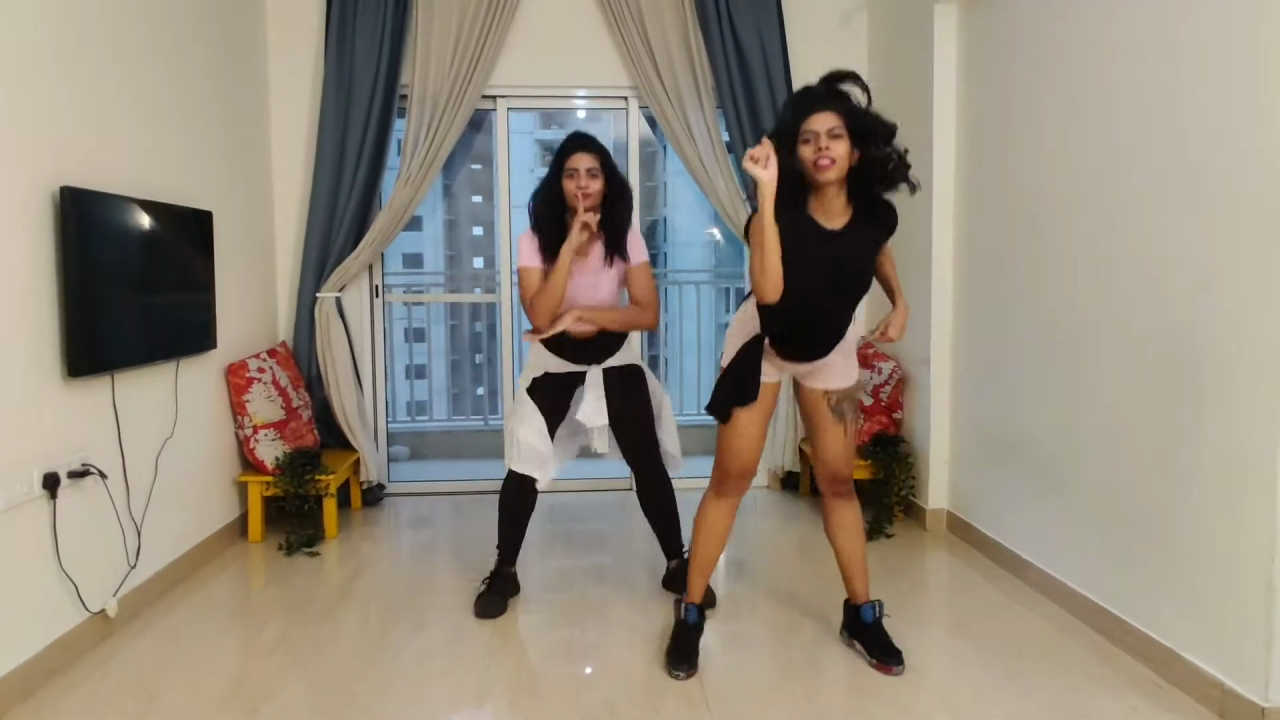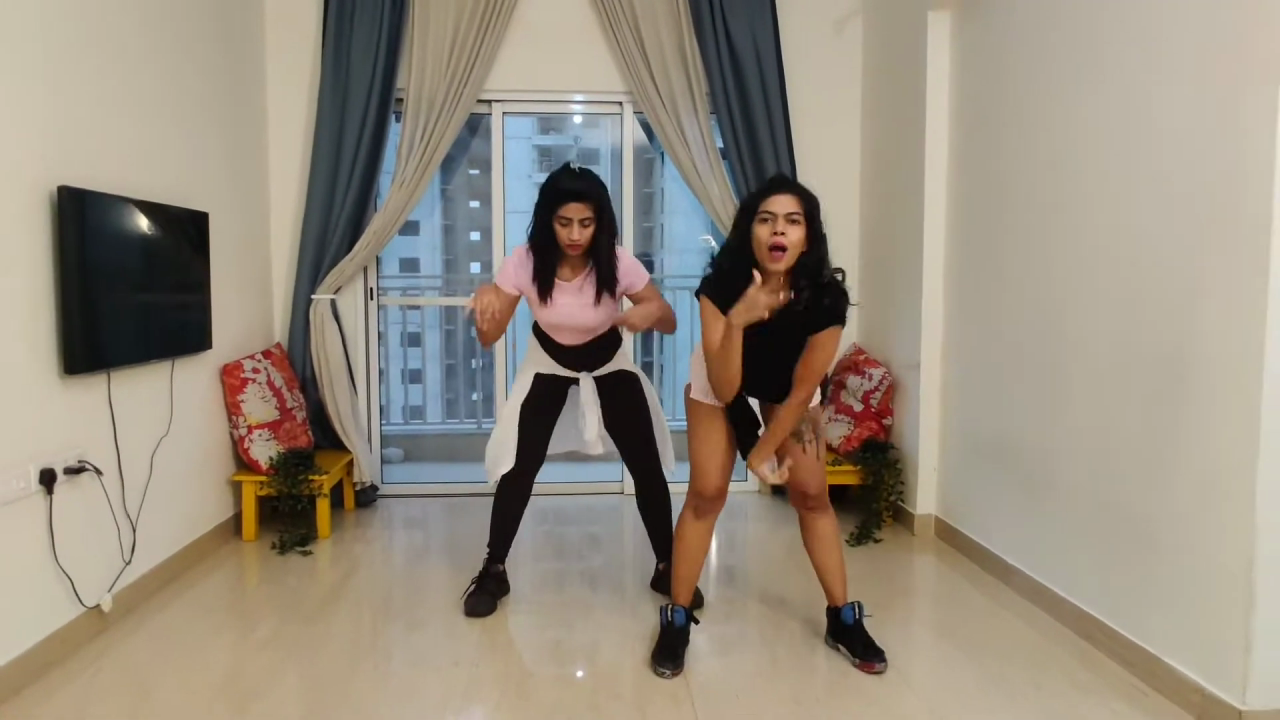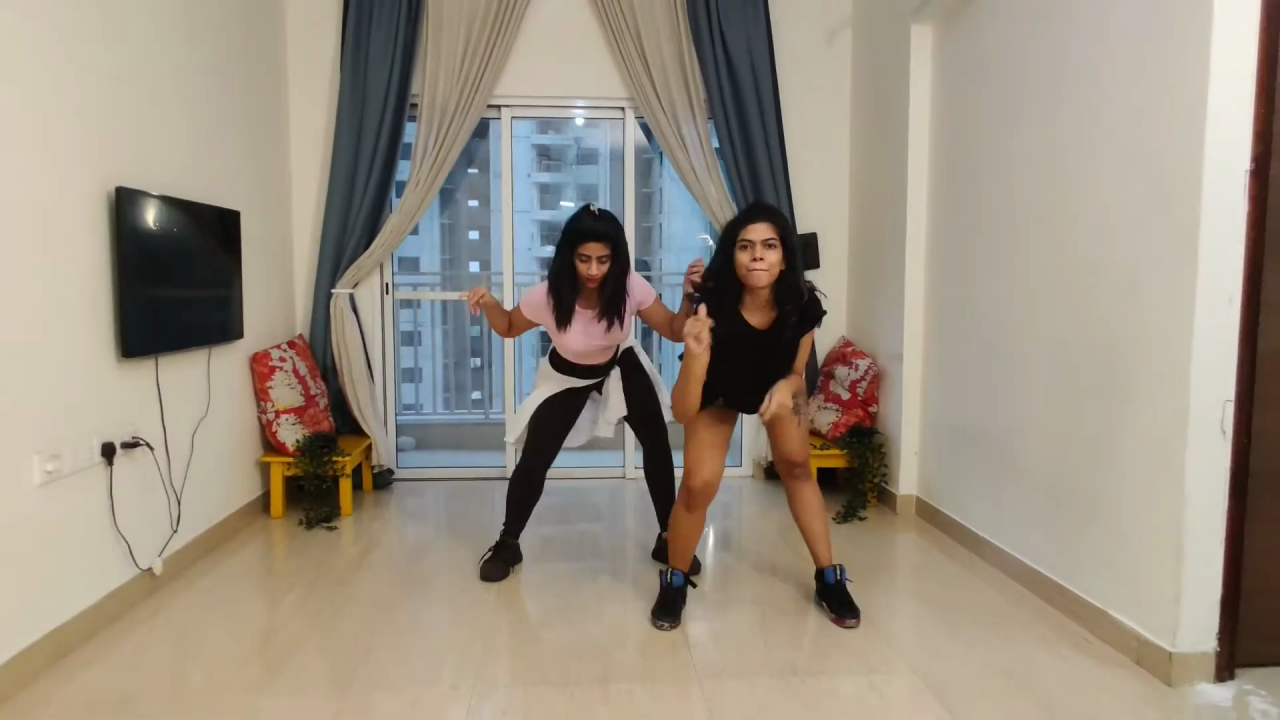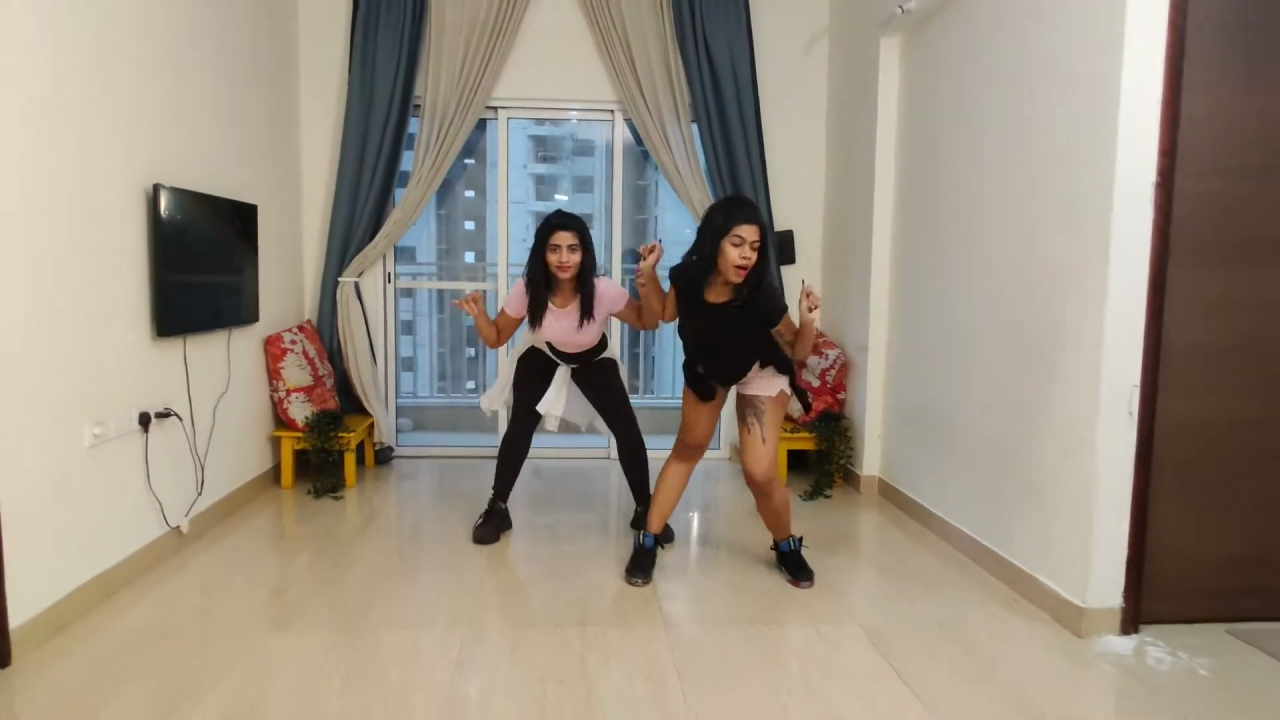
dt=0.5s
person 1, frame 1
left shoulder: (874, 213)
right shoulder: (782, 211)
right elbow: (769, 290)
left wrist: (896, 303)
right wrist: (766, 193)
left hip: (830, 355)
right hip: (761, 349)
left knee: (838, 480)
right knee: (734, 477)
left ankle: (862, 615)
right ankle: (690, 614)
person 1, frame 2
left shoulder: (824, 298)
right shoulder: (721, 288)
left elbow: (803, 390)
right elbow: (725, 389)
left wrist: (766, 451)
right wrist: (737, 321)
left hip: (788, 386)
right hip: (719, 379)
left knee: (812, 496)
right knee: (707, 494)
left ankle: (843, 618)
right ankle: (677, 619)
person 1, frame 3
left shoulder: (801, 305)
right shoulder: (714, 309)
left elbow: (798, 376)
right elbow: (686, 405)
left wrist: (787, 390)
right wrist: (697, 354)
left hip: (772, 383)
right hip: (716, 392)
left knee: (797, 467)
right knee: (699, 487)
left ankle: (829, 579)
right ankle: (675, 581)
person 1, frame 4
left shoulder: (762, 296)
right shoulder: (688, 279)
left elbow: (797, 351)
right elbow: (666, 314)
left wrist: (807, 322)
right wrist: (648, 278)
left hip: (761, 375)
right hip: (706, 368)
left knee: (760, 475)
right knee: (688, 449)
left ankle: (787, 547)
person 2, frame 1
left shoulder: (625, 236)
right shoulder: (536, 238)
left elbow: (648, 314)
right elbow: (539, 317)
left wrist: (578, 318)
right wrist: (570, 247)
left hip: (616, 358)
right hip: (553, 362)
left knee: (648, 463)
right knee: (526, 464)
left ankle: (678, 564)
right ankle: (504, 572)
person 2, frame 2
left shoulder: (619, 263)
right shoulder: (524, 263)
left elbow: (668, 322)
right elbow: (489, 338)
left wrist: (654, 311)
right wrist: (485, 302)
left hip: (610, 365)
right hip: (548, 364)
left knee: (648, 467)
right knee: (520, 466)
left ankle: (667, 568)
right ankle: (493, 572)
person 2, frame 3
left shoulder: (630, 288)
right shoulder: (544, 296)
left elbow: (674, 331)
right elbow: (508, 328)
left wrist: (690, 296)
right wrist: (489, 307)
left hip: (620, 366)
right hip: (565, 378)
left knee: (657, 442)
right knee: (533, 460)
left ankle: (668, 537)
right ankle: (508, 543)
person 2, frame 4
left shoulder: (605, 291)
right shoulder: (525, 292)
left elbow: (647, 322)
right elbow: (495, 338)
left wrist: (648, 288)
right wrist: (478, 313)
left hip: (595, 361)
right hip: (543, 355)
left knee: (628, 430)
right knee: (521, 425)
left ankle: (645, 510)
right ankle: (498, 508)
